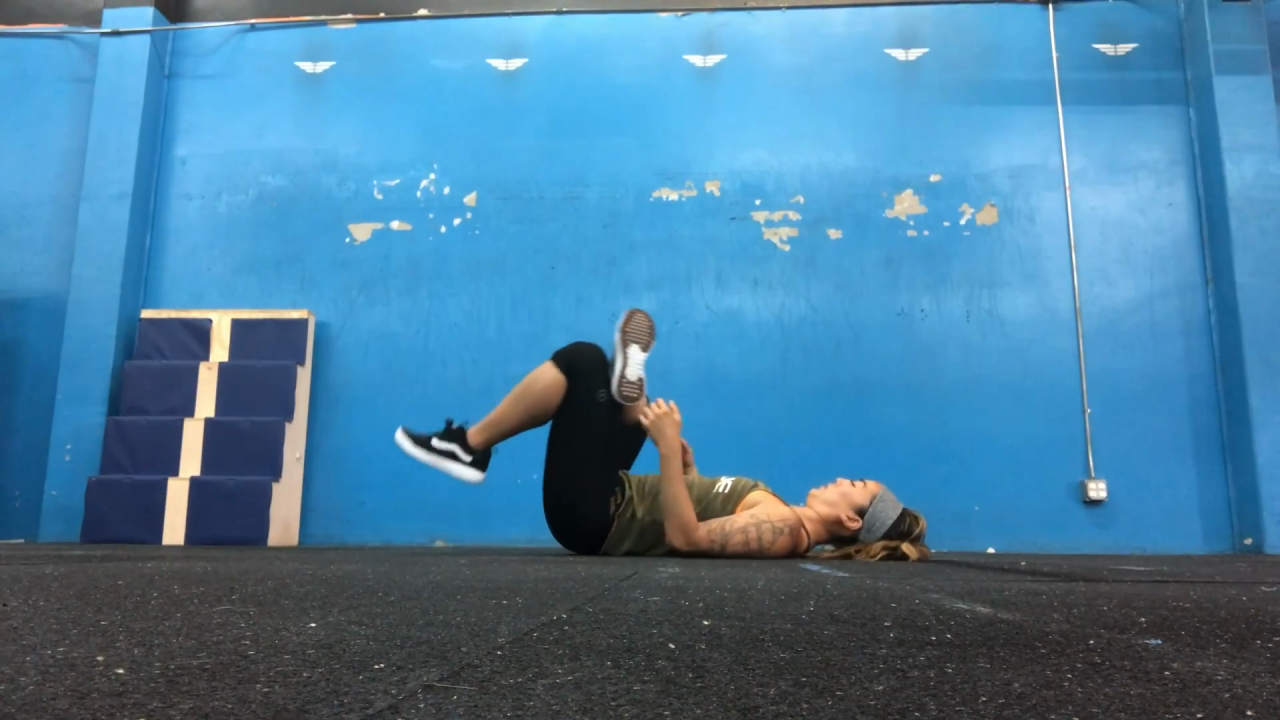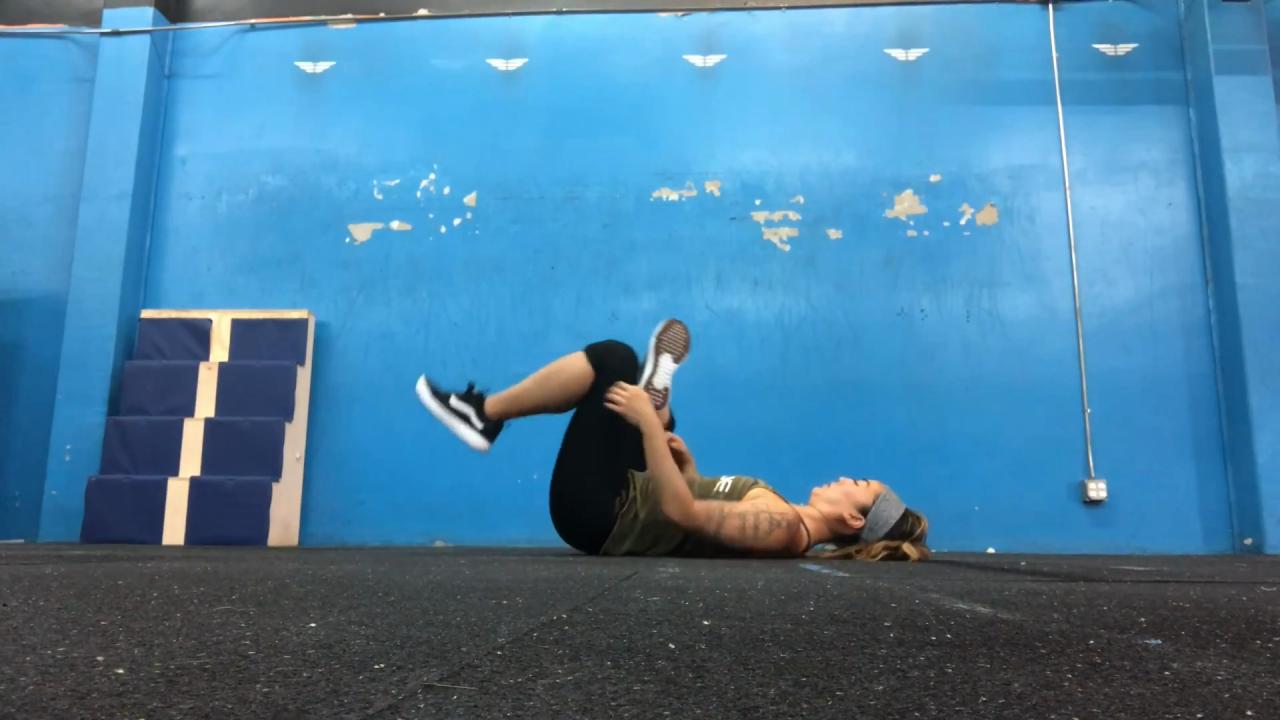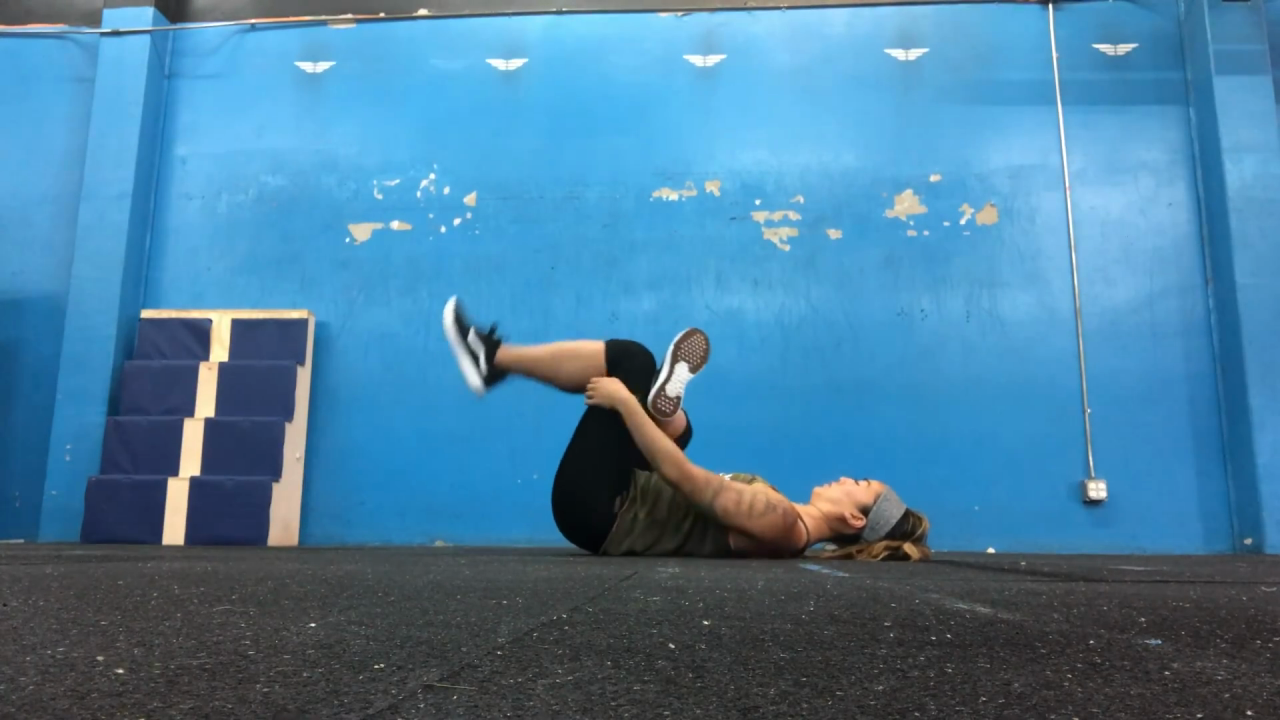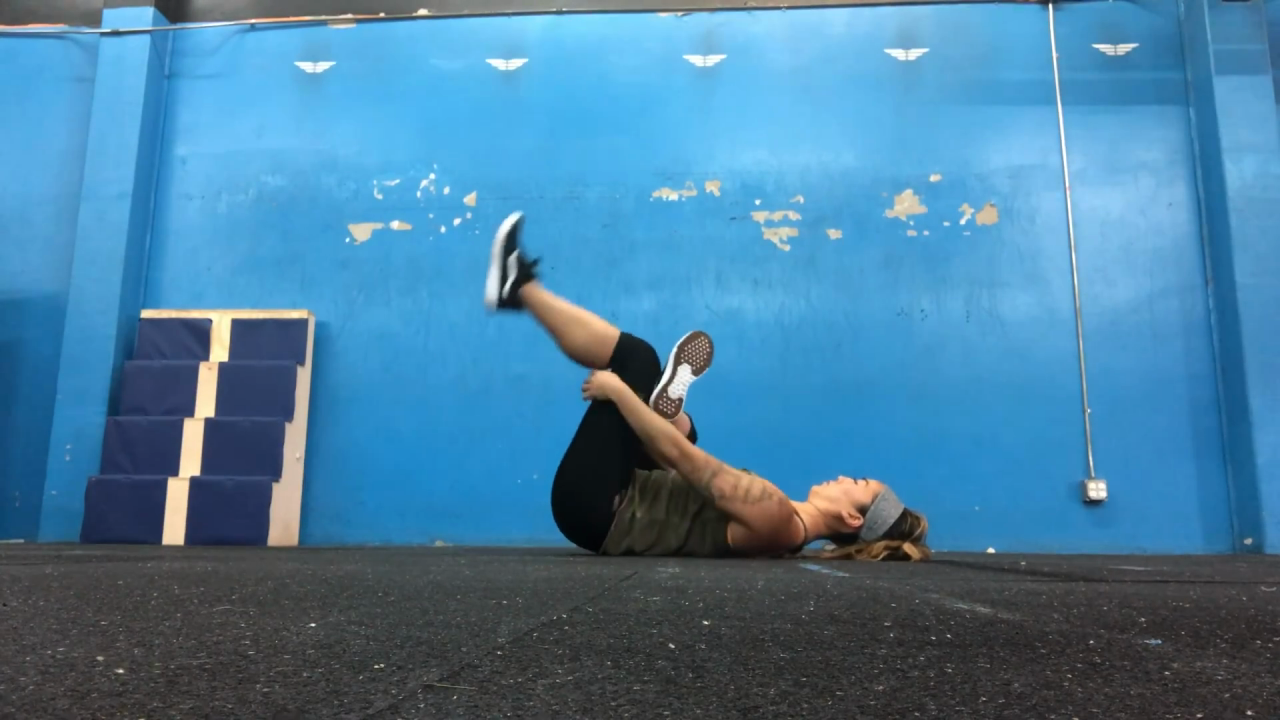
dt=0.2s
person 1, frame 1
left shoulder: (784, 532)
right shoulder: (784, 522)
left elbow: (683, 536)
left wrist: (667, 445)
right wrist: (686, 469)
left hip: (592, 519)
right hip: (606, 511)
left knee: (583, 362)
left ankle: (470, 444)
person 1, frame 2
left shoulder: (783, 529)
right shoulder: (784, 520)
left elbow: (681, 510)
left wrist: (642, 420)
right wrist: (686, 463)
left hip: (597, 518)
right hip: (611, 511)
left knee: (611, 361)
left ankle: (485, 415)
person 1, frame 3
left shoulder: (781, 524)
right shoulder: (789, 519)
left elbow: (681, 474)
left wrist: (625, 402)
right wrist: (649, 414)
left hip: (600, 516)
right hip: (617, 509)
left knee: (631, 358)
left ankle: (494, 358)
person 1, frame 4
left shoulder: (777, 519)
right shoulder: (787, 523)
left elbow: (682, 457)
right elbow: (687, 463)
left wrist: (616, 390)
left hip: (595, 513)
right hip: (610, 515)
left knee: (636, 359)
left ankle: (522, 288)
right ankle: (665, 403)
